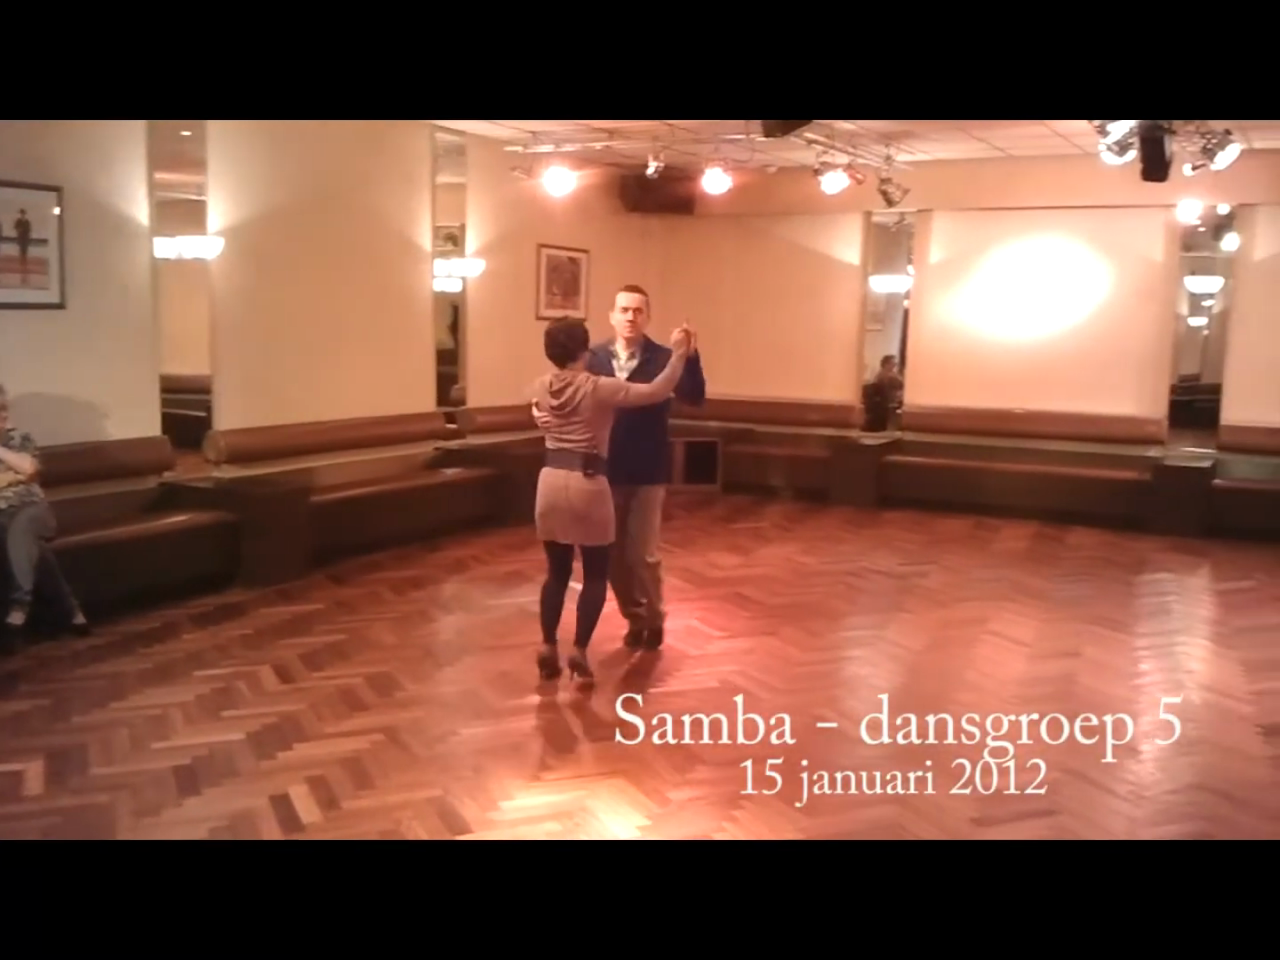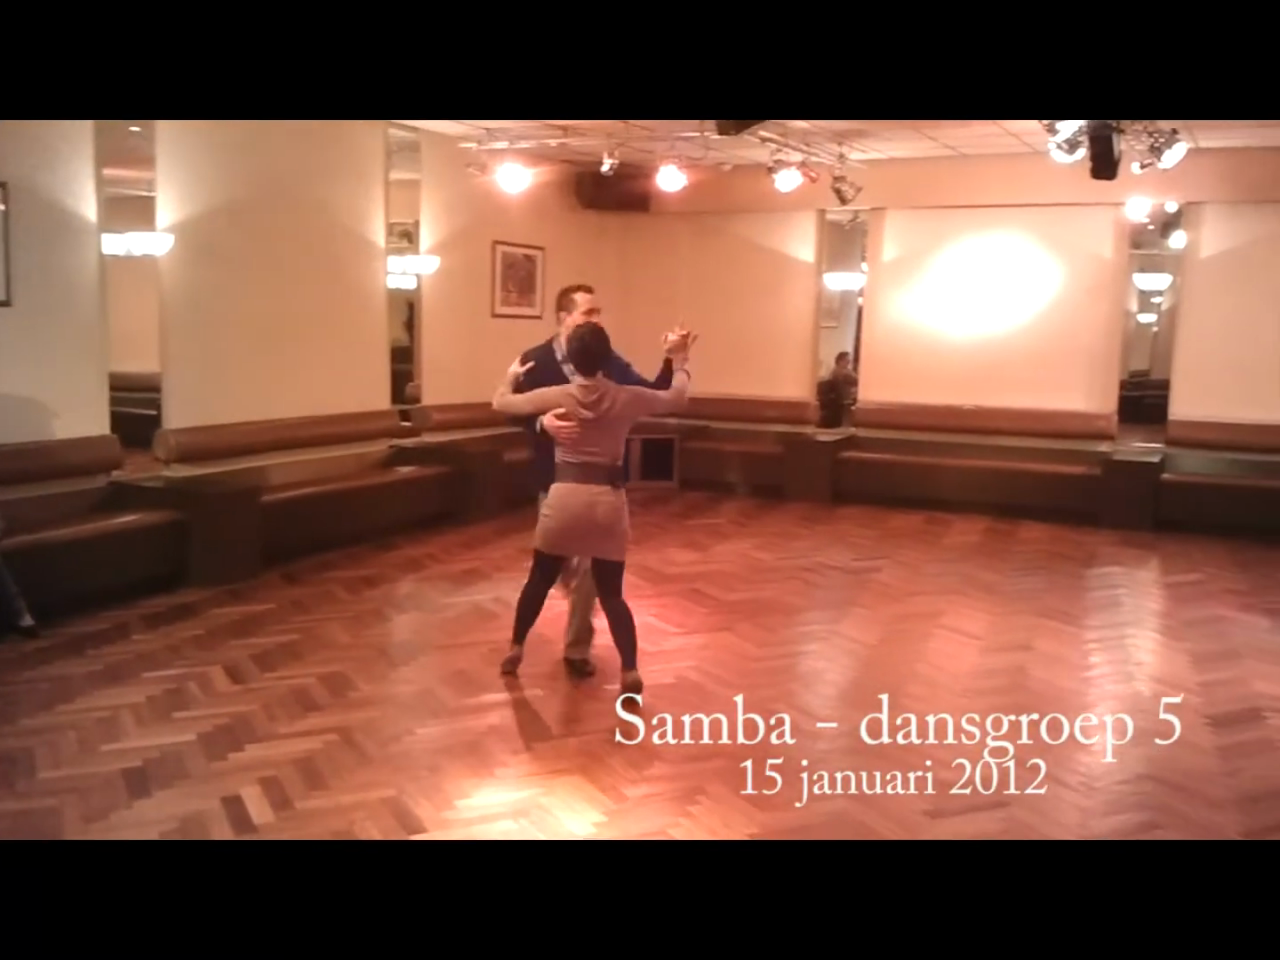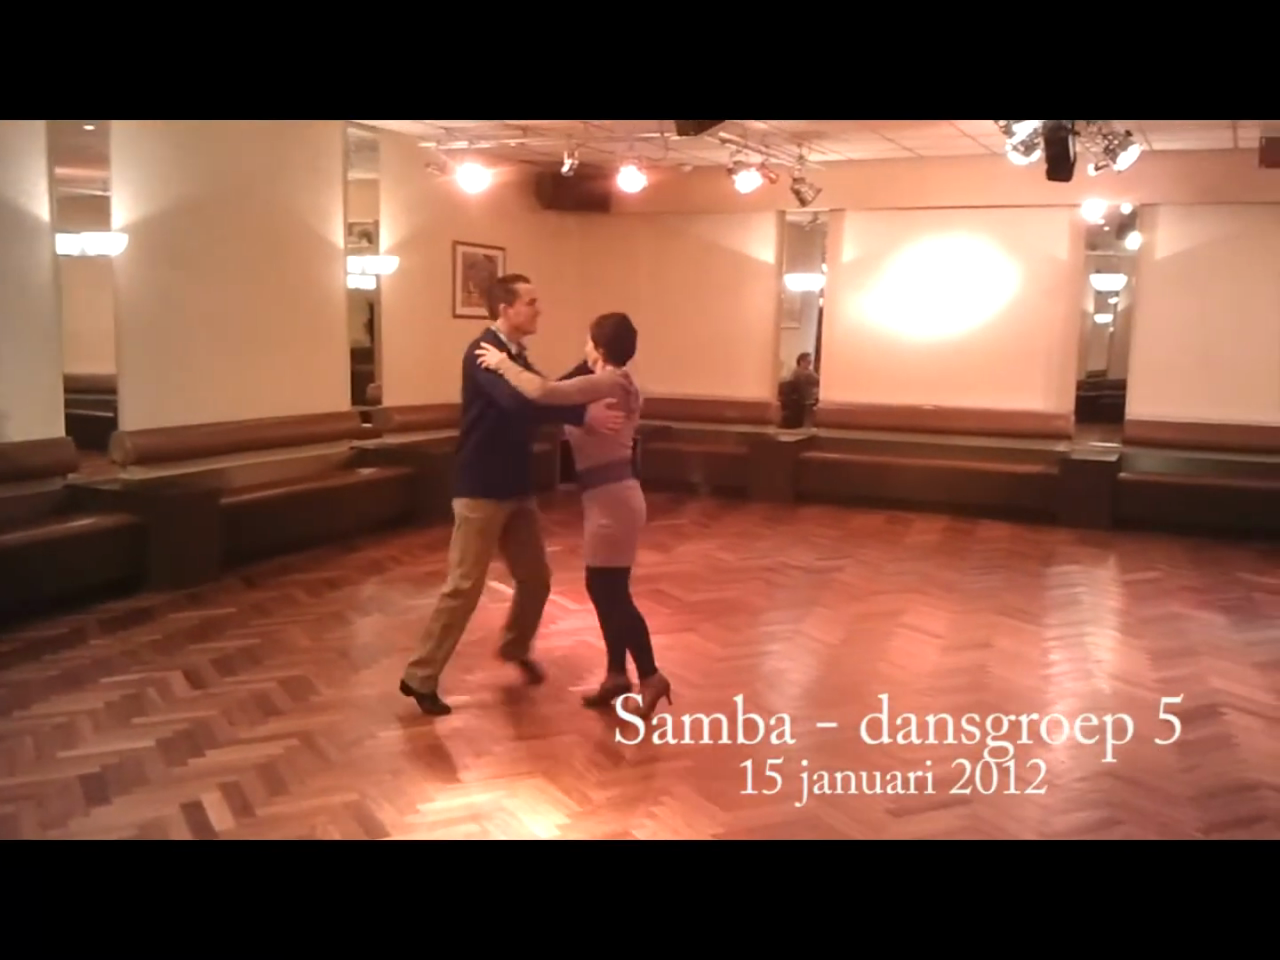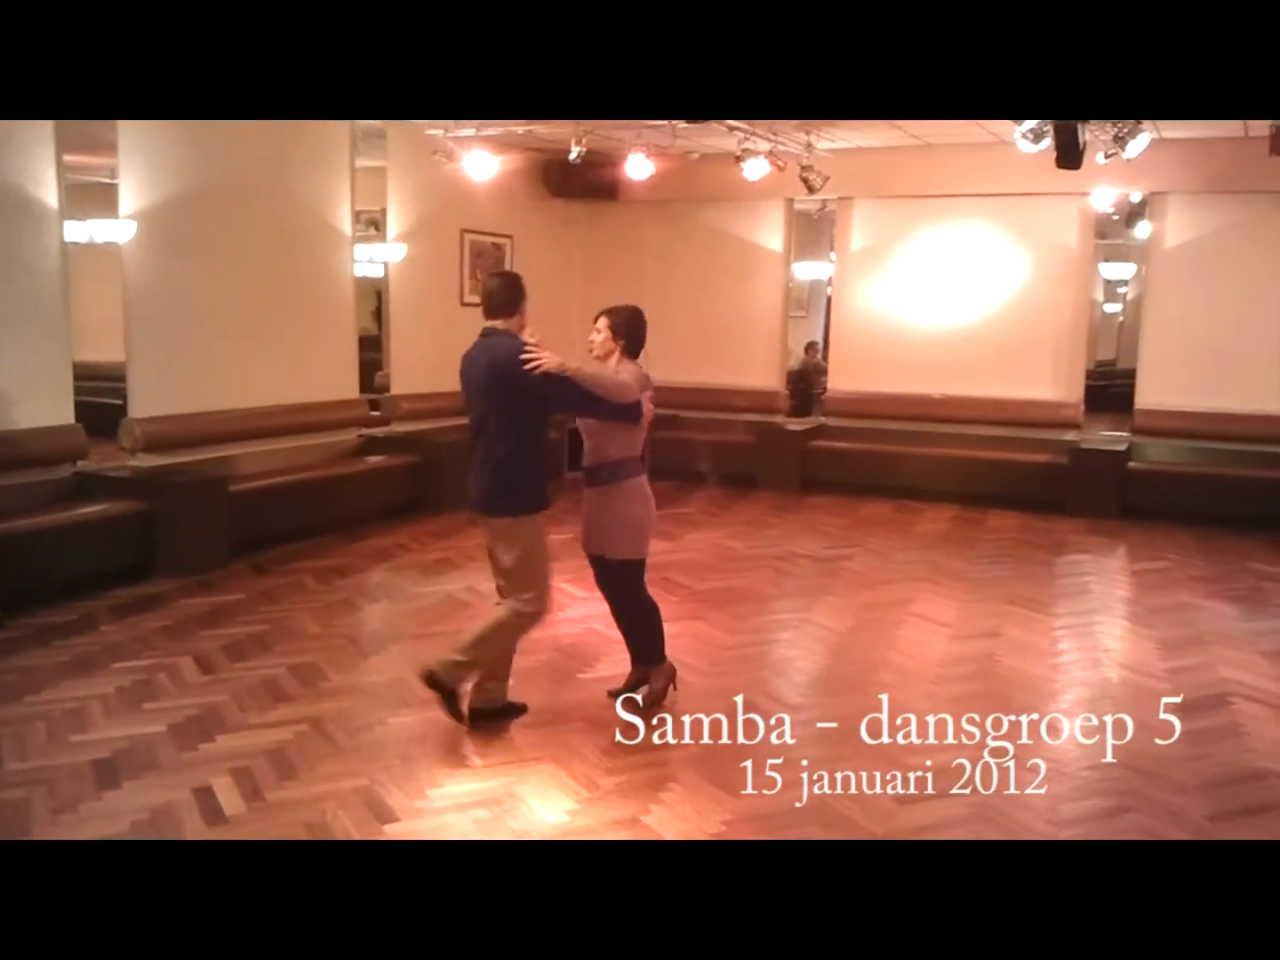
dt=0.4s
person 1, frame 1
left shoulder: (662, 358)
right shoulder: (594, 358)
left elbow: (695, 397)
left wrist: (690, 357)
left hip: (647, 475)
right hip: (606, 474)
left knee: (642, 555)
right knee: (612, 556)
left ankle: (653, 617)
right ankle: (635, 617)
person 1, frame 2
left shoulder: (609, 363)
right shoulder: (535, 362)
left wrist: (673, 360)
right wrist: (543, 422)
right hip: (555, 480)
left knee: (591, 566)
right knee: (564, 564)
left ankle: (578, 648)
right ankle: (579, 636)
person 1, frame 3
left shoulder: (515, 353)
right elbow: (520, 402)
right wrist: (584, 415)
left hip: (517, 488)
right hip: (482, 490)
left knee: (536, 578)
right knee: (463, 586)
left ankle: (516, 647)
right ankle: (420, 676)
person 1, frame 4
left shoulder: (474, 356)
right shoulder: (516, 355)
right elbow: (576, 399)
right wrist: (635, 410)
left hip: (492, 491)
right hip: (515, 496)
left knee: (512, 596)
right knee: (529, 602)
left ankle: (488, 697)
right ankle: (452, 670)
person 2, frame 1
left shoulder: (544, 386)
right shoulder: (599, 387)
right elbow: (656, 392)
left wrist: (581, 374)
right wrist: (678, 353)
left hip: (550, 480)
right hip: (587, 483)
left knee: (557, 572)
right knee: (595, 575)
left ankle: (548, 647)
right ankle: (579, 650)
person 2, frame 2
left shoulder: (556, 397)
right shoulder: (627, 399)
left elbow: (501, 403)
right elbow: (677, 397)
left wrist: (512, 376)
right wrist: (679, 358)
left hip: (566, 496)
right hip: (609, 499)
left knee: (540, 579)
right knee: (610, 593)
left ankle: (516, 649)
right ankle: (630, 671)
person 2, frame 3
left shoulder: (598, 385)
right shoulder: (622, 385)
left elbow: (542, 391)
left wrist: (503, 364)
left hip: (606, 498)
right hip: (622, 494)
left knee: (611, 595)
right knee: (608, 593)
left ankle: (651, 677)
right ankle: (616, 676)
person 2, frame 4
left shoulder: (632, 377)
right shoulder: (602, 374)
left elbow: (620, 392)
left wrist: (566, 368)
left hip: (625, 493)
right hip: (598, 493)
left knee: (630, 588)
right knee: (612, 586)
left ankle: (660, 665)
right ankle: (642, 666)
